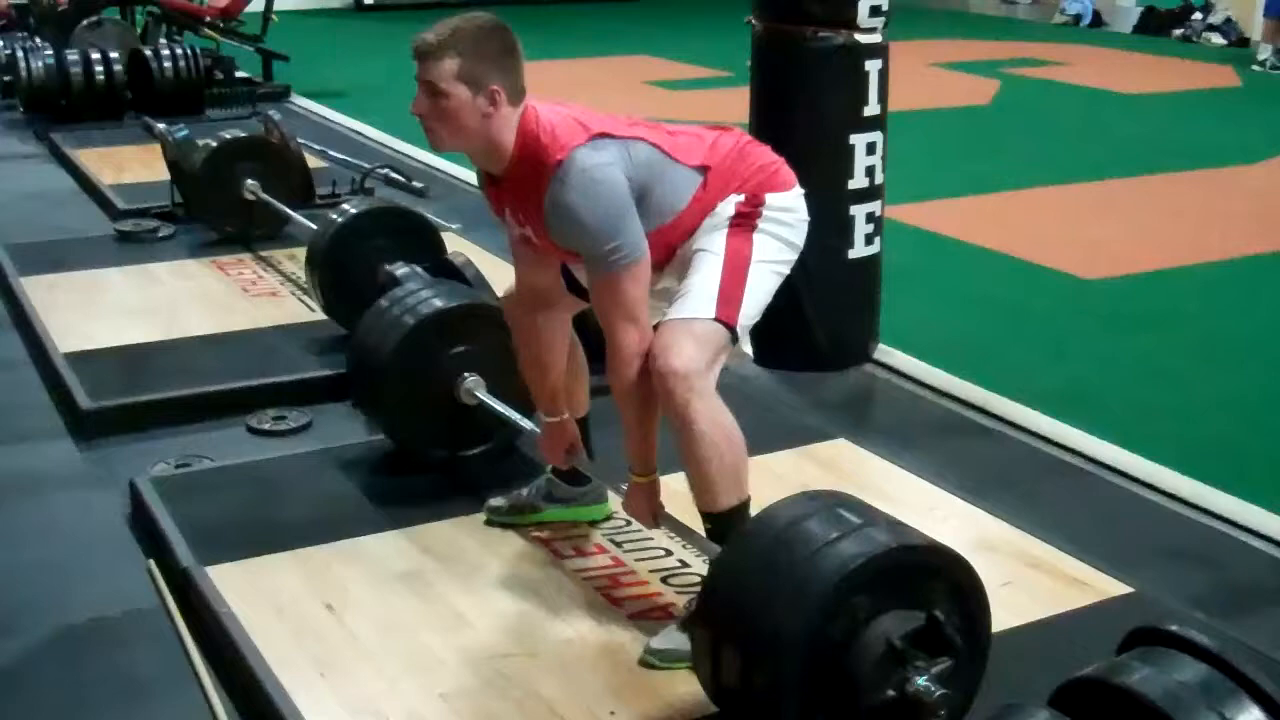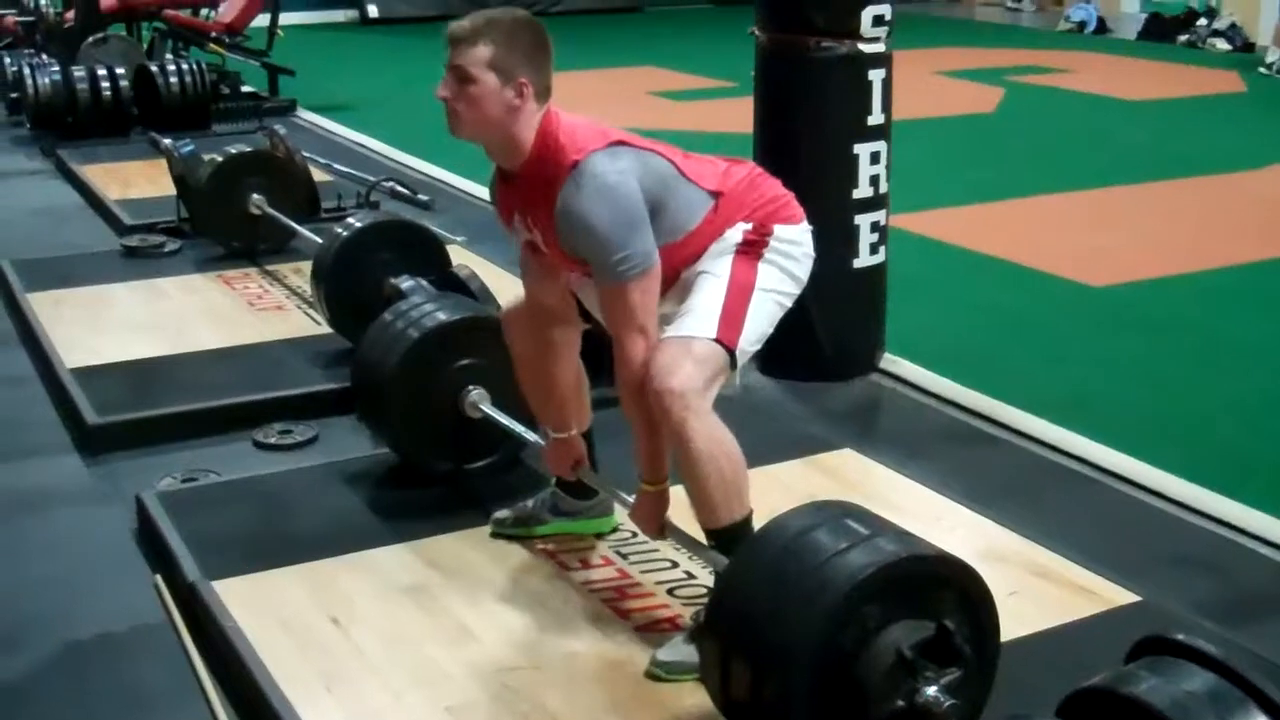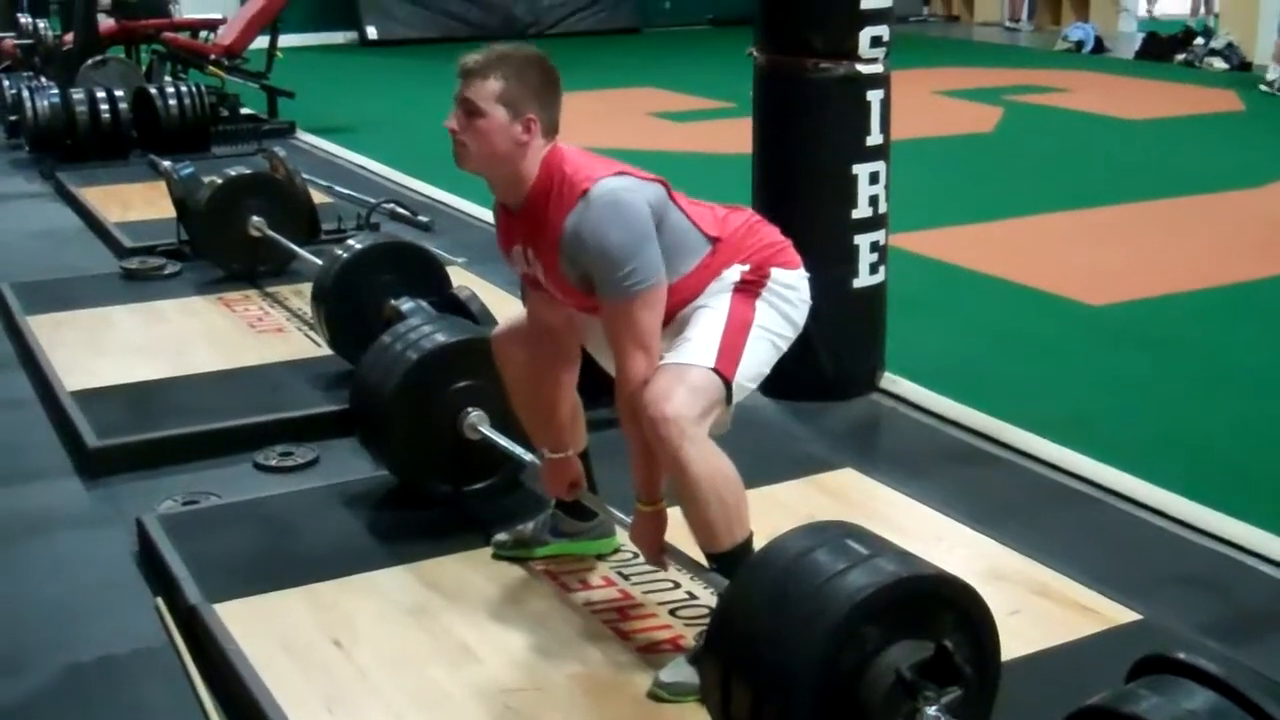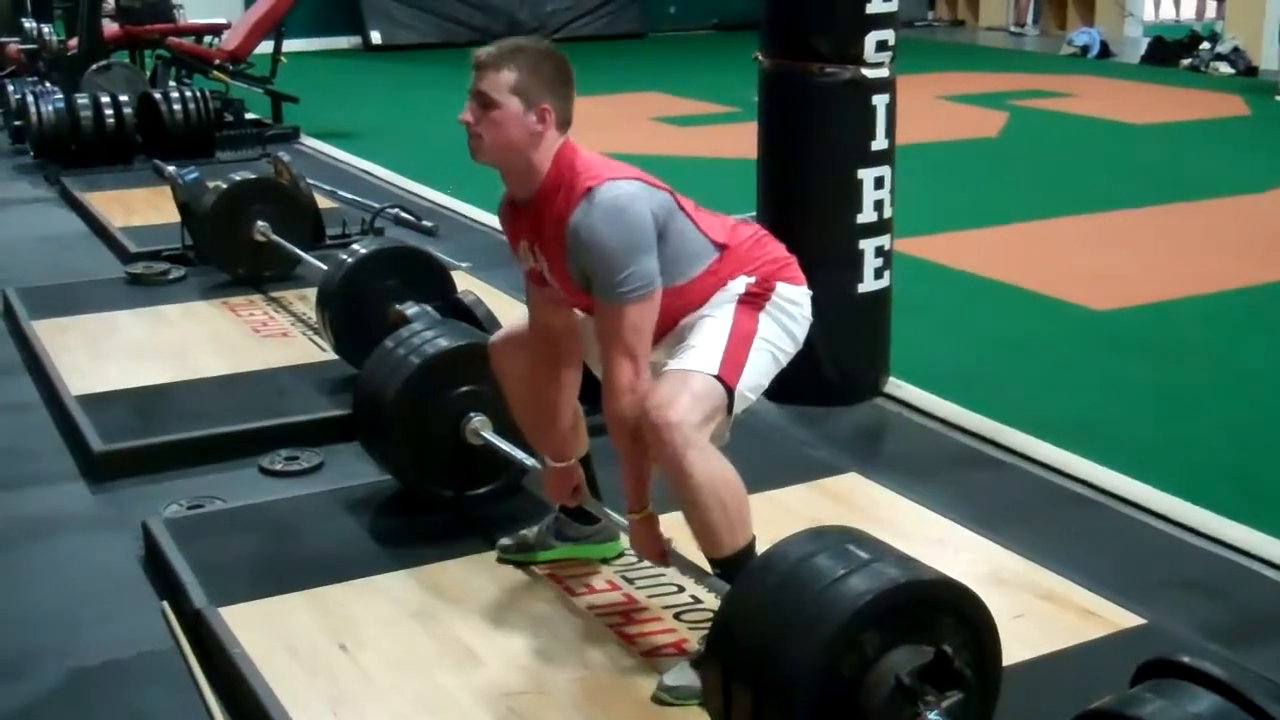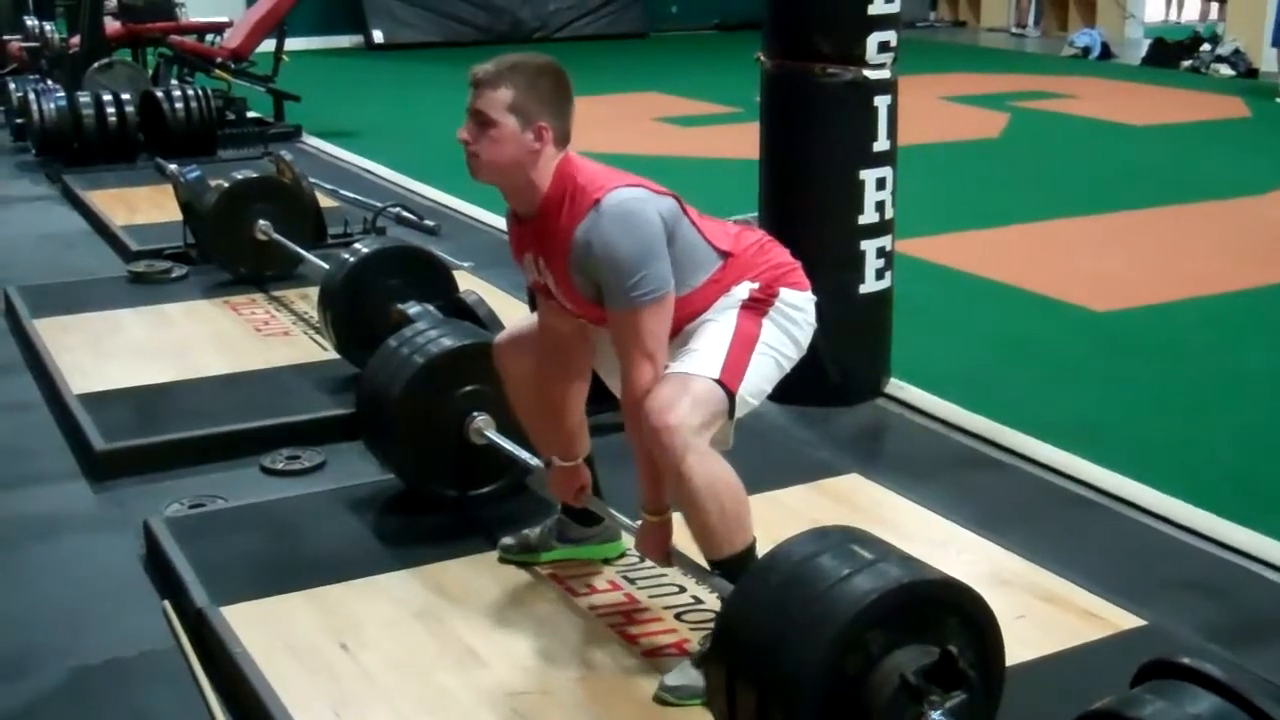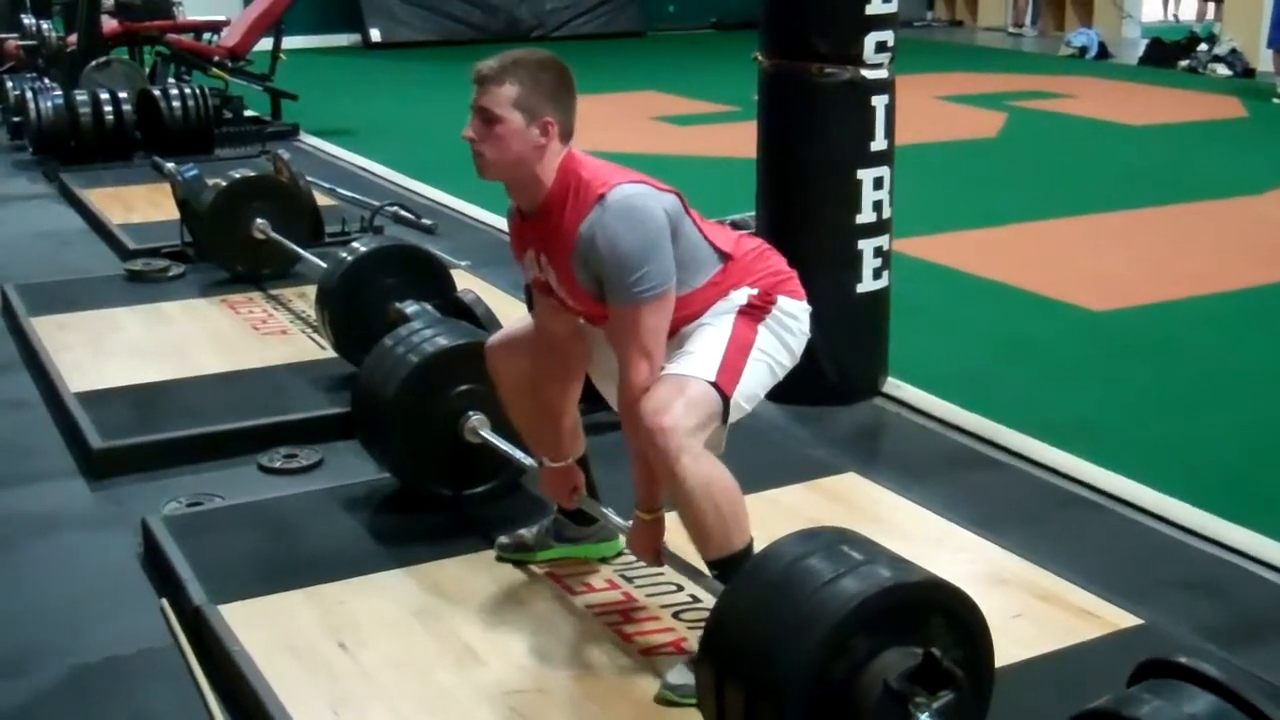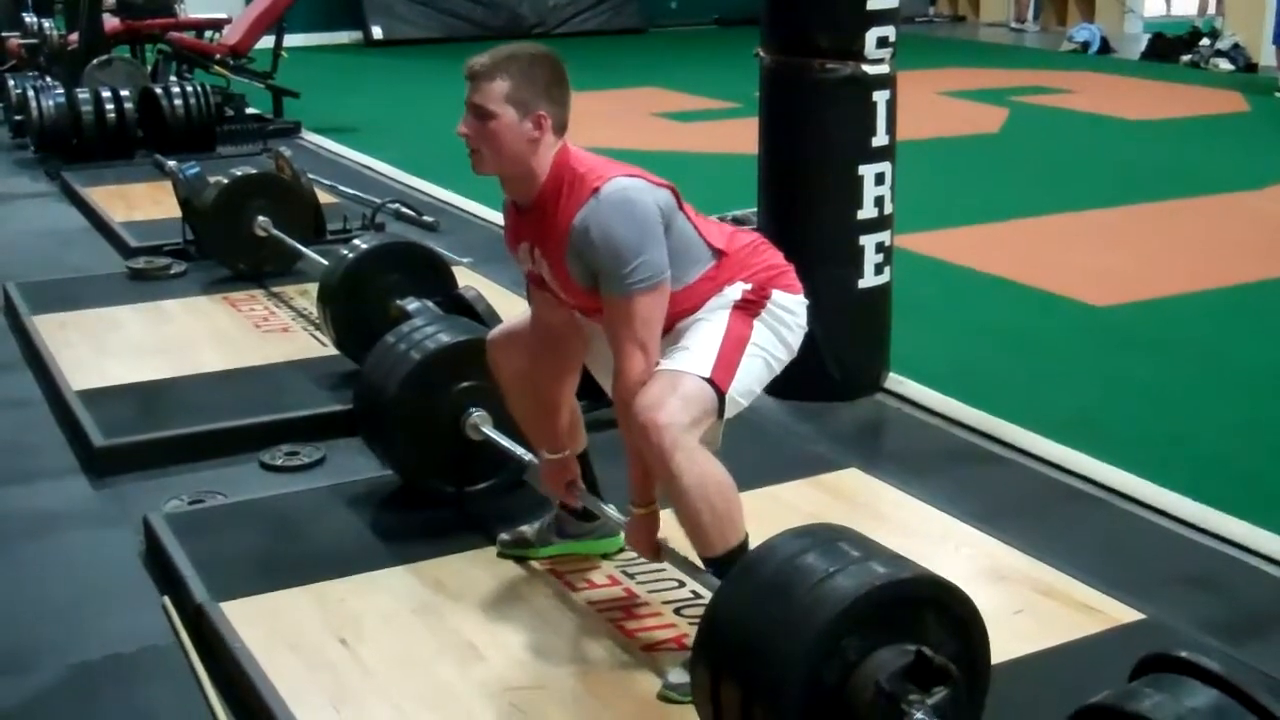
dt=0.5s
person 1, frame 1
left shoulder: (580, 176)
right shoulder: (500, 164)
left elbow: (628, 338)
right elbow: (543, 294)
left wrist: (642, 477)
right wrist: (553, 415)
left hip: (751, 205)
right hip: (665, 217)
left knee: (675, 367)
right knee: (519, 306)
right ankle: (574, 483)
person 1, frame 2
left shoulder: (591, 183)
right shoulder: (513, 173)
left elbow: (634, 346)
right elbow: (551, 308)
left wrist: (652, 485)
right wrist: (561, 432)
left hip: (756, 236)
right hip: (670, 245)
left knee: (674, 385)
right knee: (522, 322)
right ankle: (579, 495)
person 1, frame 3
left shoulder: (601, 207)
right shoulder: (513, 207)
left elbow: (637, 369)
right elbow: (553, 333)
left wrist: (649, 504)
right wrist: (559, 451)
left hip: (753, 279)
right hip: (668, 294)
left knee: (670, 412)
right knee: (513, 345)
right ankle: (579, 517)
person 1, frame 4
left shoulder: (605, 208)
right shoulder: (521, 204)
left elbow: (625, 375)
right elbow: (553, 335)
left wrist: (640, 511)
right wrist: (560, 459)
left hip: (753, 293)
right hip: (674, 301)
left knee: (671, 418)
right knee: (513, 351)
right ankle: (581, 521)
person 1, frame 5
left shoulder: (611, 218)
right shoulder: (526, 214)
left elbow: (642, 377)
right elbow: (563, 338)
left wrist: (655, 515)
right wrist: (567, 460)
left hip: (759, 297)
right hip: (673, 306)
left knee: (671, 422)
right knee: (517, 351)
right ankle: (585, 523)
person 1, frame 6
left shoulder: (617, 214)
right shoulder: (527, 213)
left elbow: (639, 375)
right elbow: (558, 341)
left wrist: (648, 514)
right wrist: (557, 459)
left hip: (753, 304)
right hip: (653, 313)
left knee: (665, 423)
right knee: (508, 353)
right ankle: (581, 522)
person 1, frame 7
left shoulder: (611, 206)
right shoulder: (523, 205)
left elbow: (634, 367)
right elbow: (554, 331)
left wrist: (643, 506)
right wrist: (555, 454)
left hip: (750, 298)
right hip: (659, 306)
left knee: (661, 420)
right knee: (509, 348)
right ankle: (583, 519)
